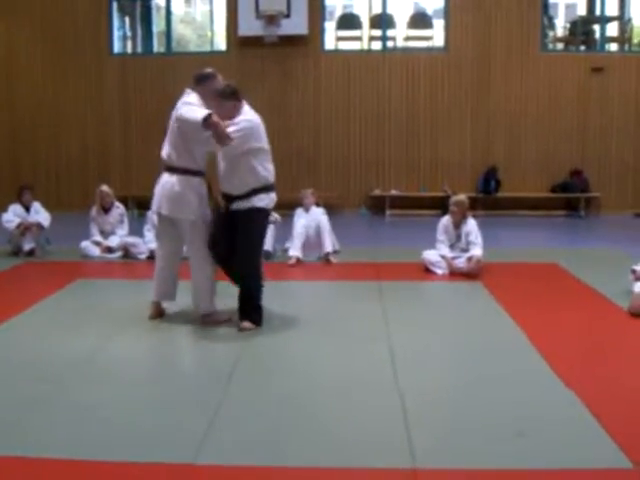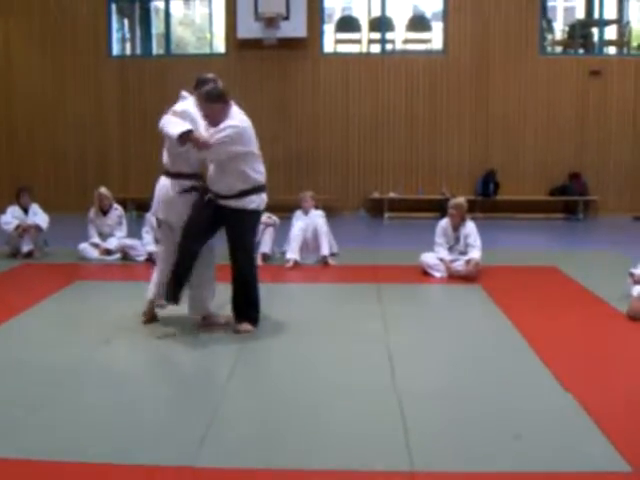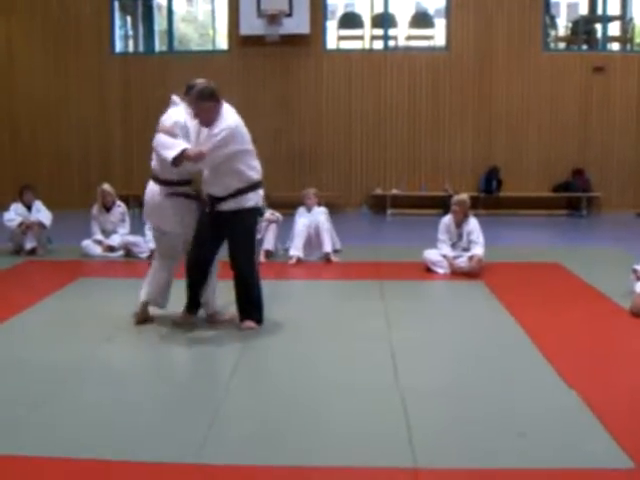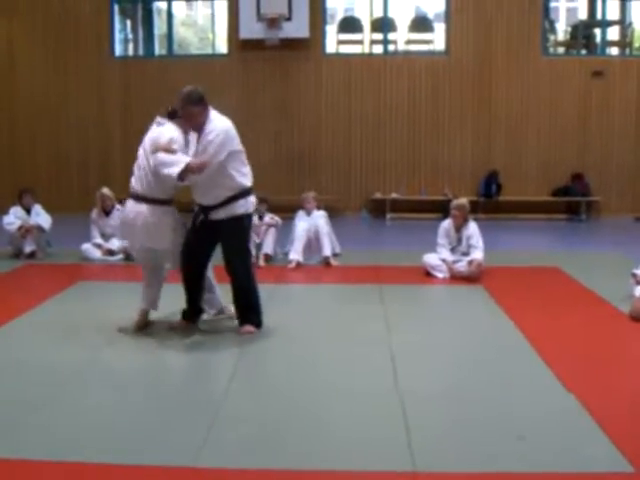
dt=0.2s
person 1, frame 1
left shoulder: (249, 122)
right shoulder: (232, 120)
left elbow: (223, 141)
left hip: (255, 199)
right hip: (233, 198)
left knee: (248, 256)
right knee: (218, 246)
left ankle: (250, 314)
right ankle: (250, 287)
person 1, frame 2
left shoulder: (237, 126)
right shoulder: (224, 119)
left elbow: (205, 146)
left wrist: (185, 131)
left hip: (245, 201)
right hip: (219, 196)
left knee: (242, 259)
right knee: (191, 235)
left ankle: (248, 316)
right ankle: (172, 292)
person 1, frame 3
left shoulder: (227, 126)
right shoulder: (216, 119)
left elbow: (200, 158)
left hip: (243, 201)
right hip: (217, 200)
left knee: (242, 259)
right knee: (200, 253)
left ankle: (251, 314)
right ankle: (191, 307)
person 1, frame 4
left shoulder: (219, 130)
right shoulder: (203, 128)
left elbow: (199, 169)
left hip: (234, 207)
right hip: (208, 208)
left knee: (238, 265)
right knee: (191, 259)
left ankle: (251, 319)
right ankle: (192, 314)
person 2, frame 1
left shoulder: (188, 105)
right shoulder: (190, 103)
right elbow: (187, 113)
right wrist: (214, 122)
left hip: (170, 183)
right hip: (186, 186)
left knee: (167, 249)
right knee: (201, 253)
left ankle: (157, 304)
right ankle: (206, 310)
person 2, frame 2
left shoulder: (193, 110)
right shoulder: (186, 109)
left elbow: (196, 154)
right elbow: (167, 123)
right wrist: (192, 136)
left hip: (171, 188)
right hip: (183, 190)
left knee: (168, 252)
right knee: (200, 254)
left ankle: (151, 305)
right ankle: (204, 313)
person 2, frame 3
left shoulder: (181, 115)
right shoulder: (178, 118)
right elbow: (162, 141)
right wrist: (186, 154)
left hip: (160, 193)
right hip: (174, 196)
left knee: (164, 255)
left ankle: (144, 307)
right ankle: (211, 310)
person 2, frame 4
left shoulder: (157, 131)
right shoulder: (171, 135)
right elbow: (162, 159)
right wrist: (187, 166)
left hip: (134, 212)
right hip: (155, 214)
left knee: (153, 266)
left ankle: (144, 314)
right ankle: (215, 307)
